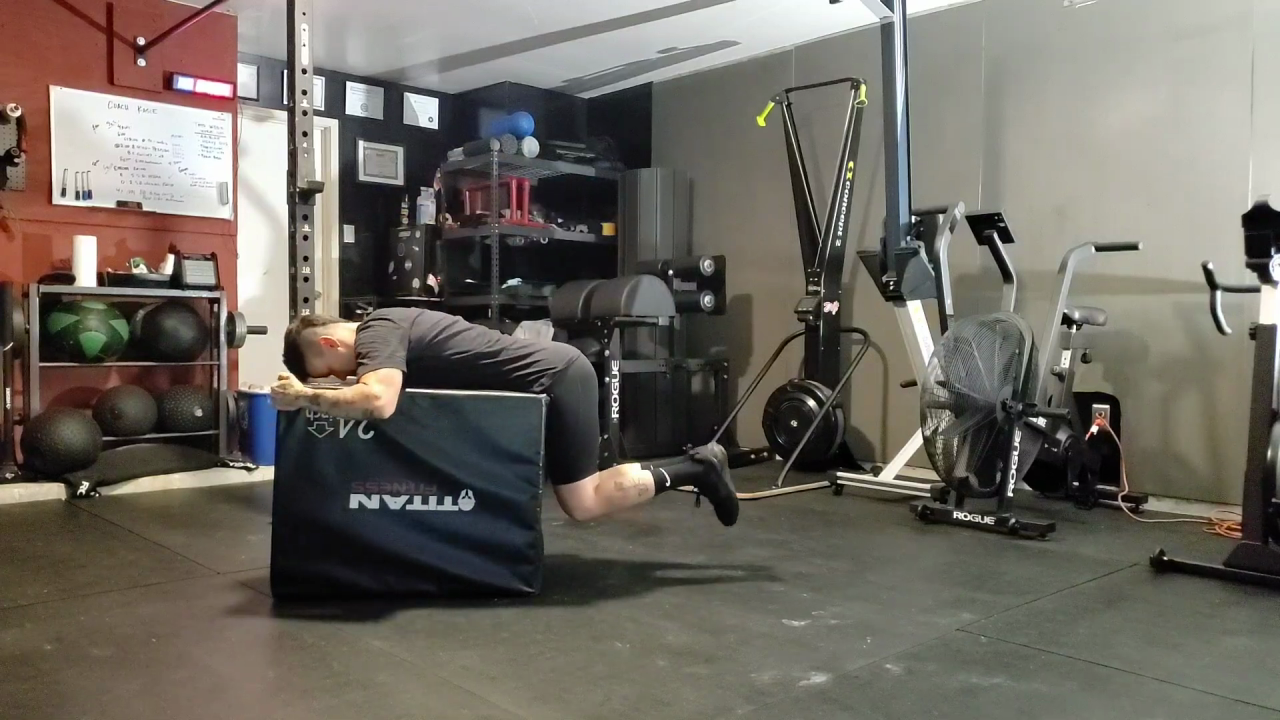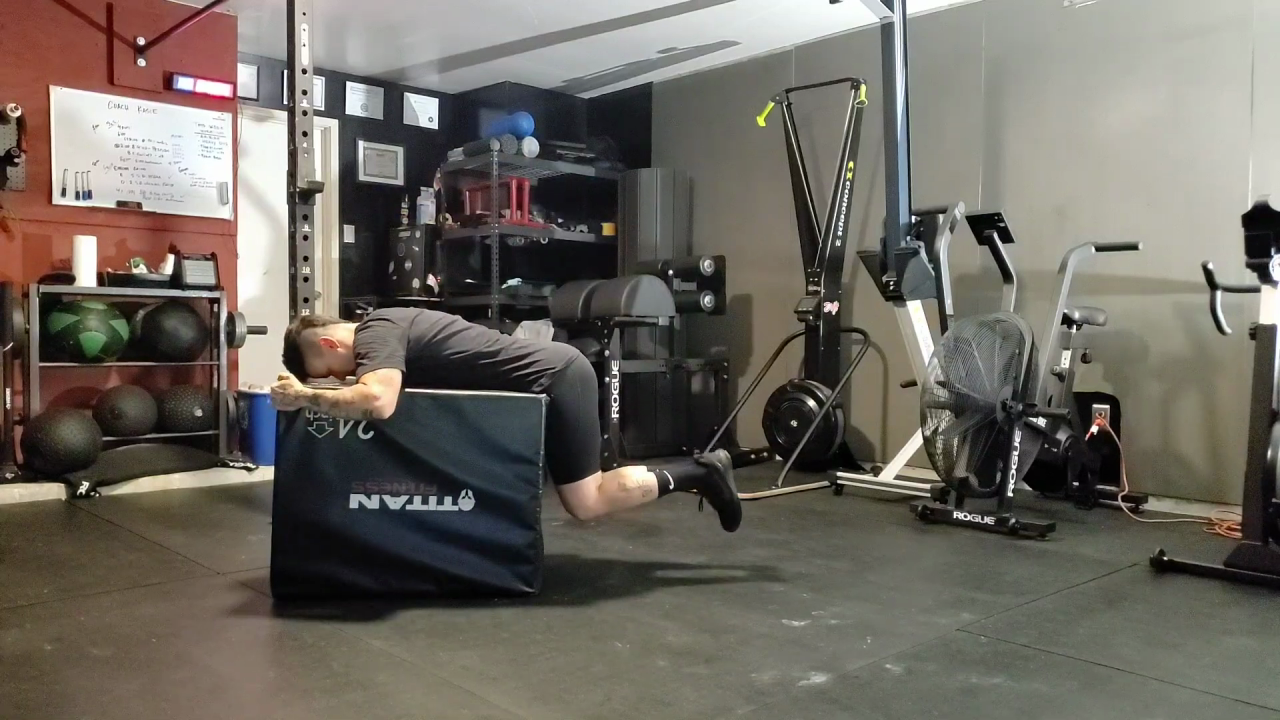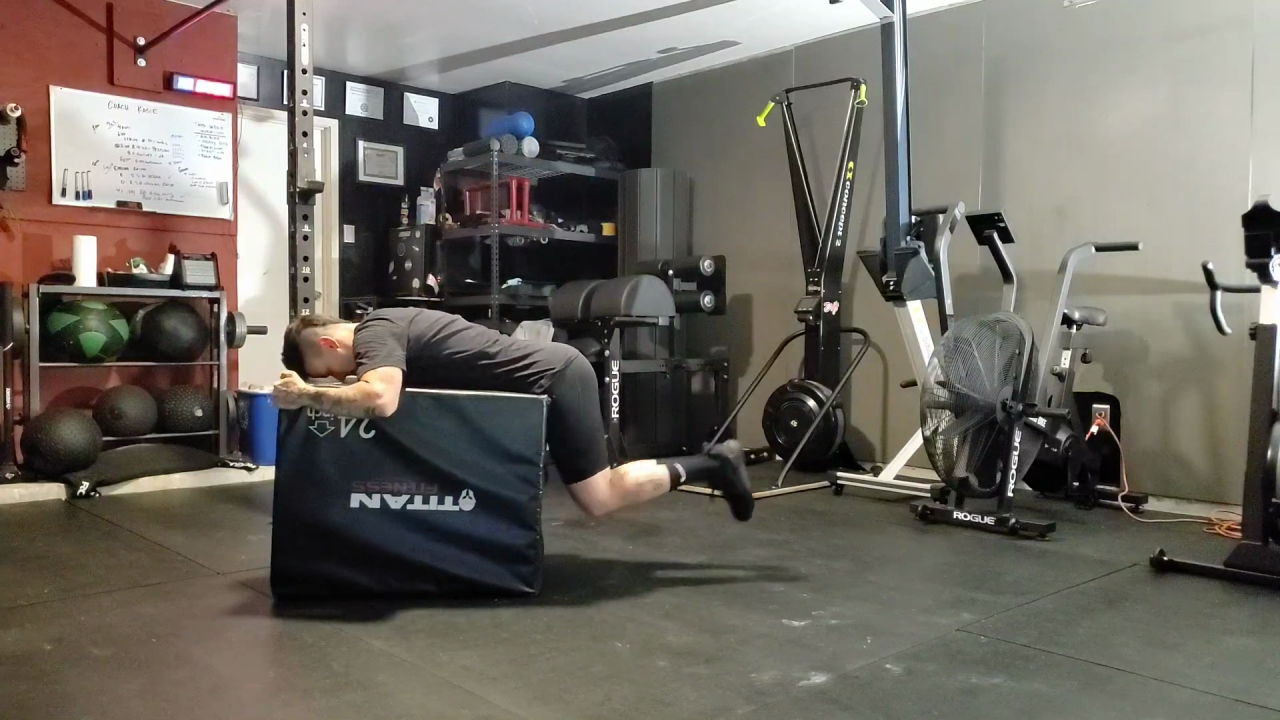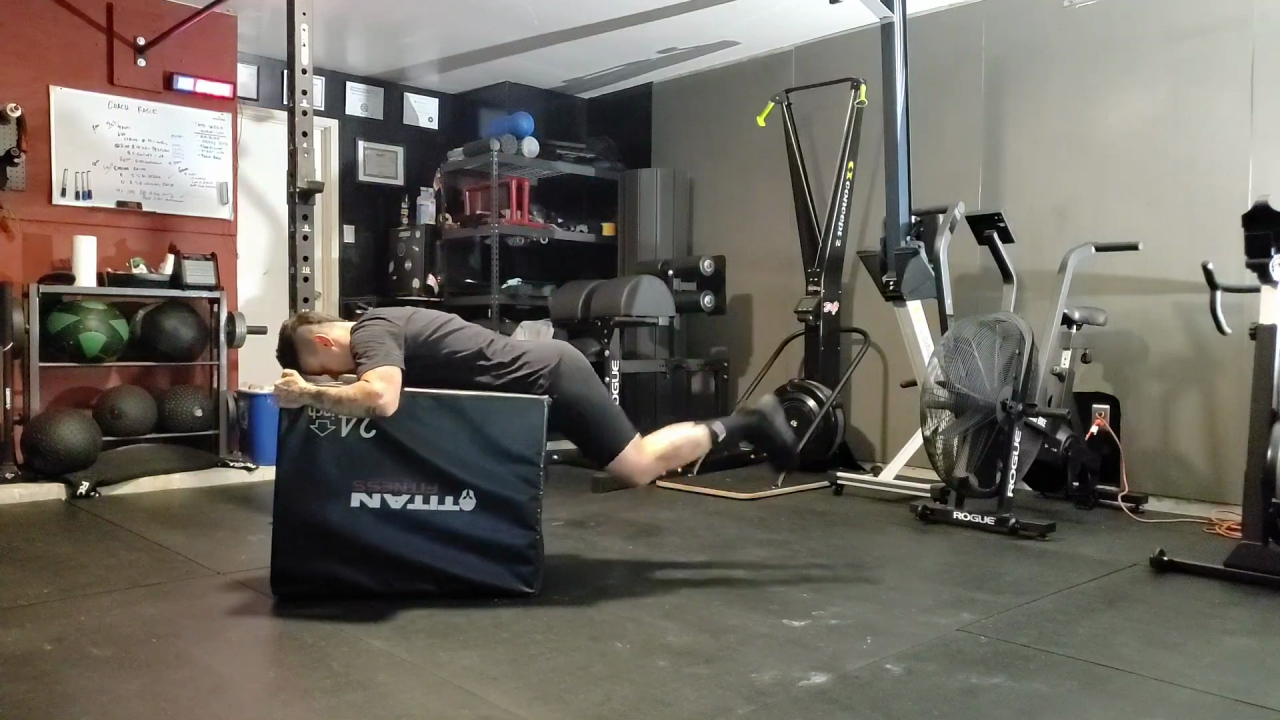
dt=0.2s
person 1, frame 1
left shoulder: (376, 333)
right shoulder: (387, 328)
left elbow: (379, 402)
left wrist: (305, 397)
right wrist: (322, 393)
left hip: (555, 379)
right hip: (553, 373)
left knee: (582, 504)
right knee: (583, 490)
left ankle: (695, 469)
right ankle: (691, 468)
person 1, frame 2
left shoulder: (375, 333)
right shoulder: (386, 327)
left elbow: (378, 402)
right elbow: (385, 389)
left wrist: (304, 397)
right wrist: (318, 394)
left hip: (553, 379)
right hip: (553, 374)
left knee: (585, 503)
right knee: (585, 491)
left ankle: (697, 473)
right ankle: (696, 471)
person 1, frame 3
left shoulder: (373, 333)
right shoulder: (385, 328)
left elbow: (380, 400)
right elbow: (390, 387)
left wrist: (307, 395)
right wrist: (319, 392)
left hip: (553, 380)
right hip: (550, 372)
left knee: (598, 498)
right knee: (598, 486)
left ankle: (710, 466)
right ankle: (706, 464)
person 1, frame 4
left shoulder: (370, 333)
right shoulder: (382, 326)
left elbow: (382, 399)
right elbow: (384, 390)
left wrist: (308, 393)
right wrist: (323, 392)
left hip: (546, 377)
right hip: (543, 367)
left knee: (638, 466)
right knee: (633, 459)
left ankle: (744, 425)
right ankle: (742, 425)
